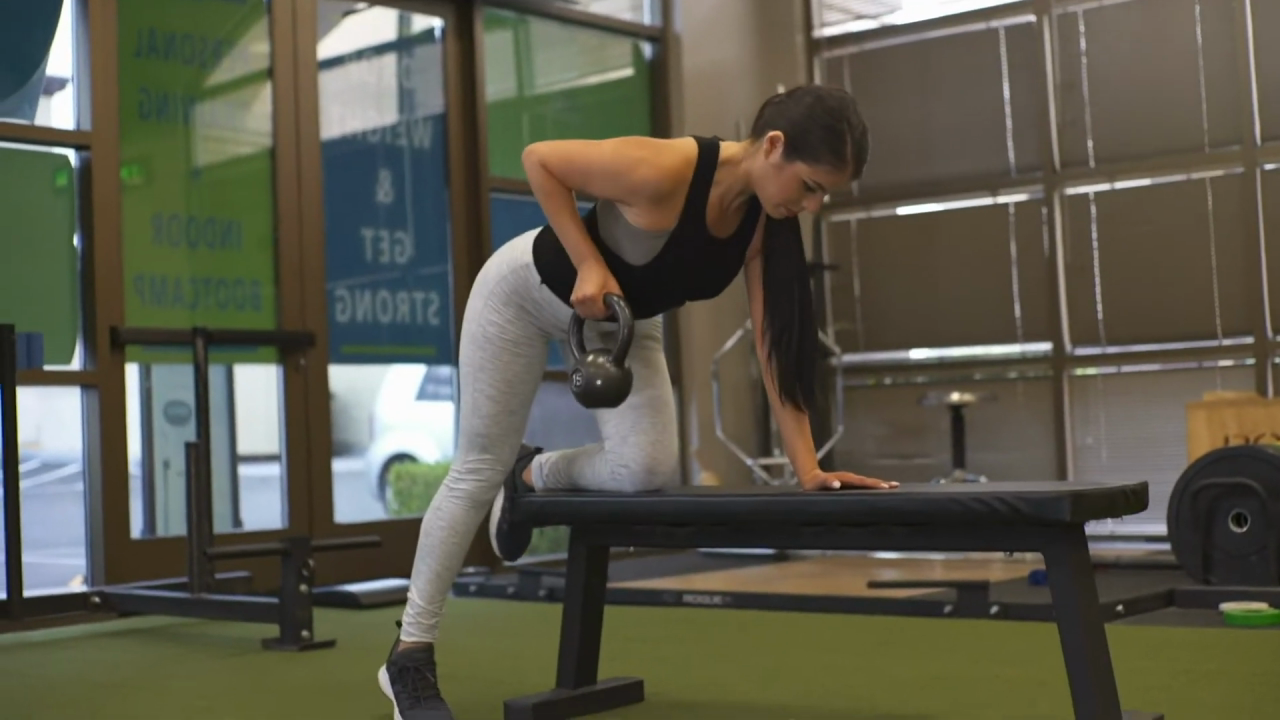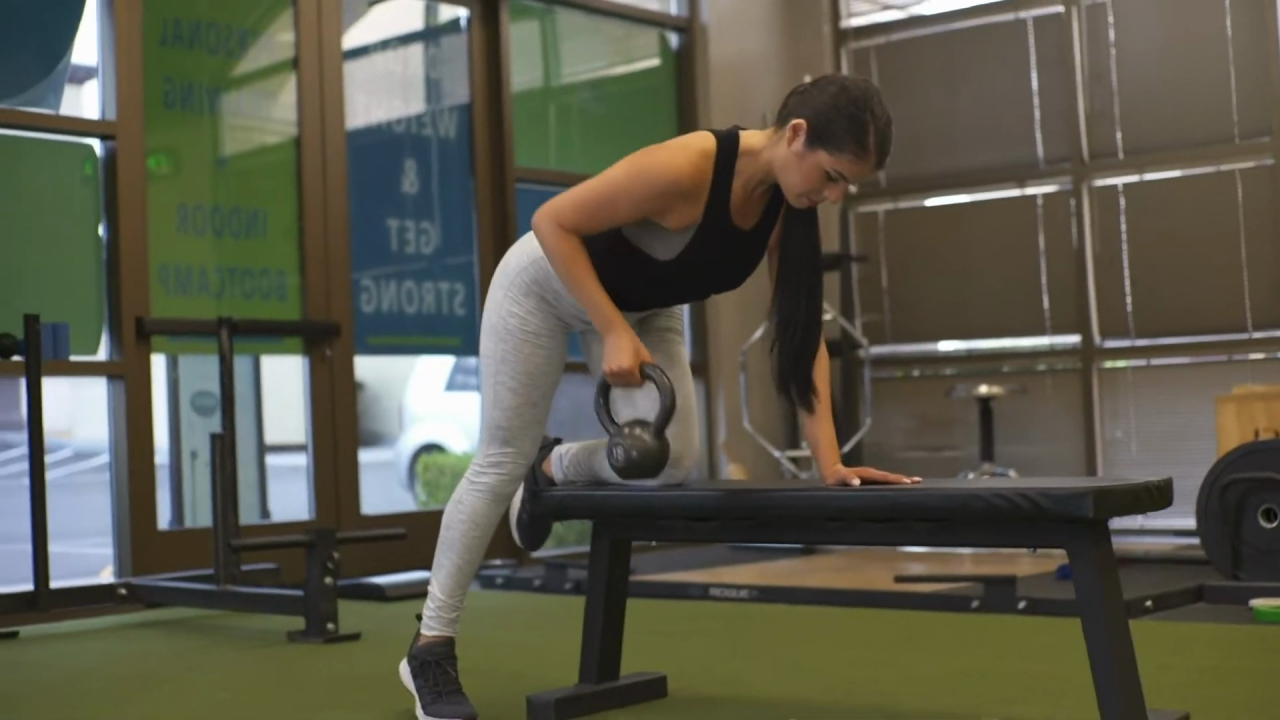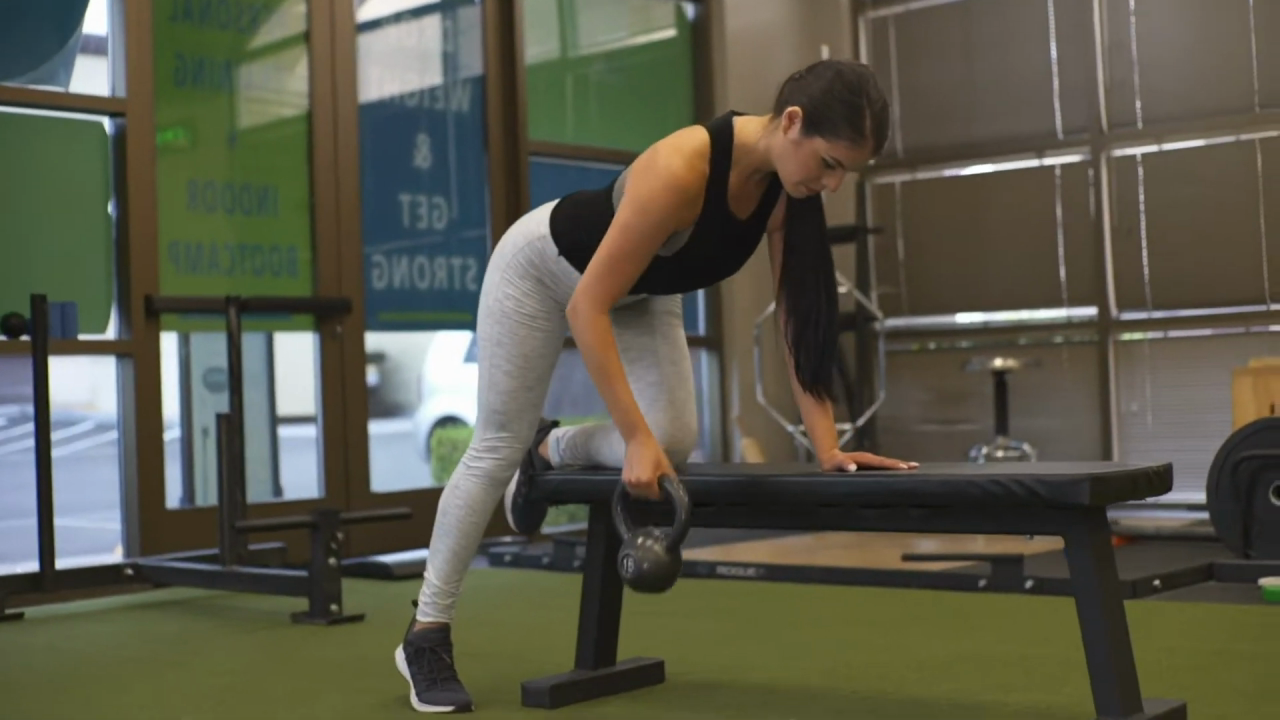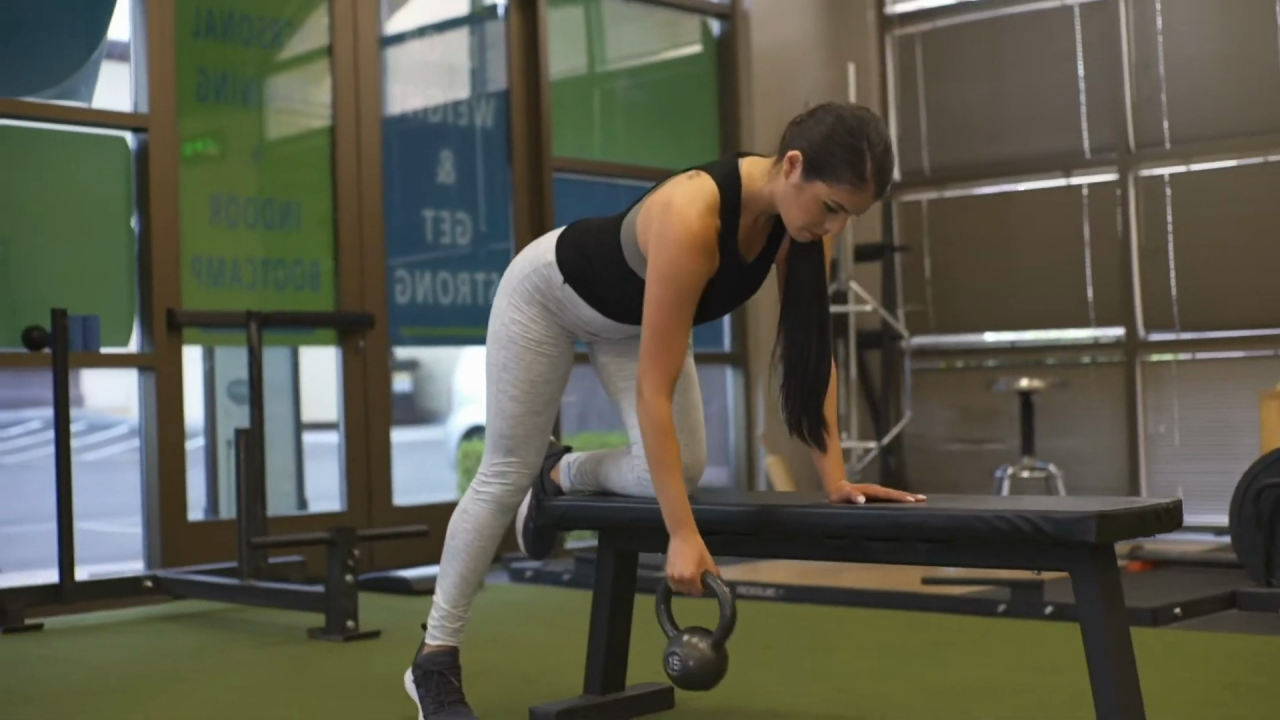
dt=0.4s
person 1, frame 1
left shoulder: (768, 216)
right shoulder: (664, 169)
left elbow: (779, 340)
right elbow: (539, 157)
left wrist: (806, 467)
right wrist: (589, 265)
left hip: (620, 315)
right hip: (526, 292)
left knee: (648, 469)
right knee: (479, 469)
left ankle: (533, 476)
right ankle: (410, 654)
person 1, frame 2
left shoulder: (789, 200)
right shoulder: (685, 166)
left elbow: (800, 331)
right elbow: (551, 220)
left wrist: (829, 461)
right wrist: (612, 333)
left hip: (645, 304)
right hip: (546, 279)
left knee: (671, 461)
right knee: (501, 462)
left ankle: (555, 466)
right ankle: (430, 647)
person 1, frame 3
left shoulder: (792, 182)
right shoulder: (682, 167)
left elbow: (803, 314)
right elbow: (586, 307)
left wrist: (827, 447)
right wrist: (633, 438)
left hip: (644, 285)
right hip: (545, 266)
left knee: (671, 444)
right knee: (497, 448)
left ankle: (550, 449)
right ankle: (426, 633)
person 1, frame 4
left shoulder: (798, 210)
right shoulder: (692, 218)
left elbow: (812, 348)
right elbow: (654, 391)
left wrist: (834, 477)
right wrist: (682, 536)
left hip: (633, 312)
right hip: (551, 292)
left knee: (677, 472)
right knee: (505, 475)
left ankle: (562, 474)
right ankle: (434, 657)
